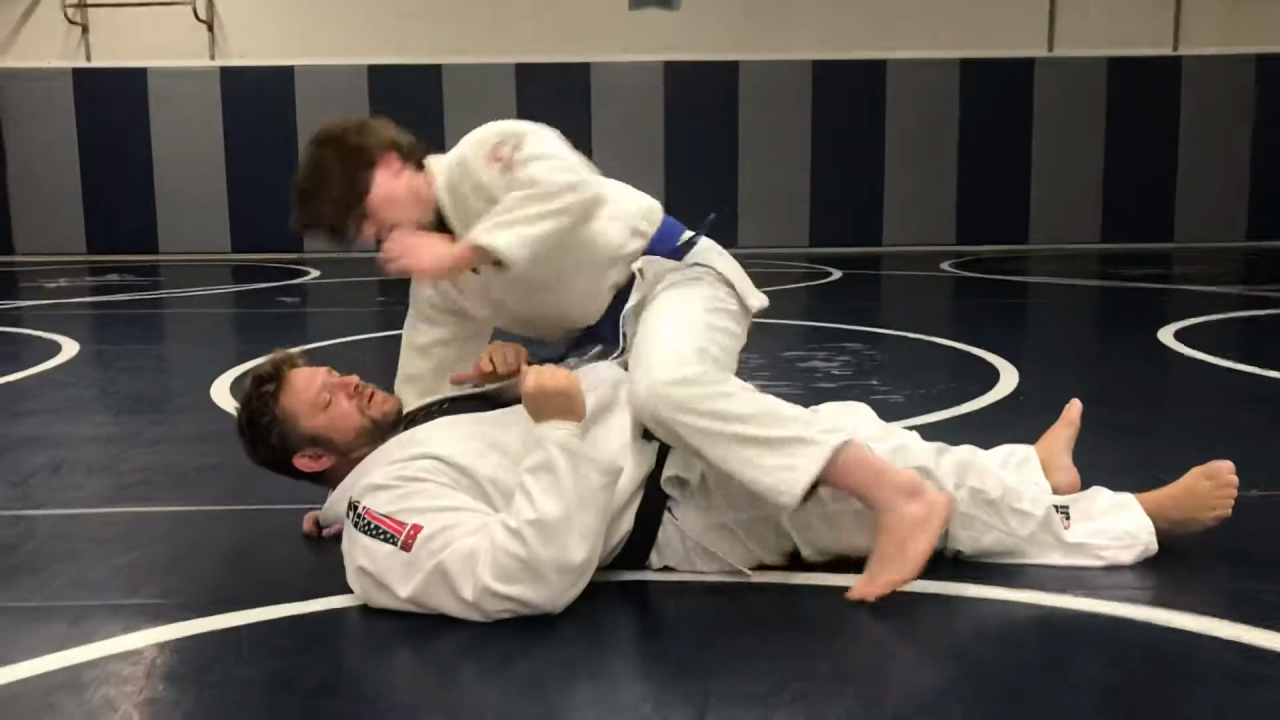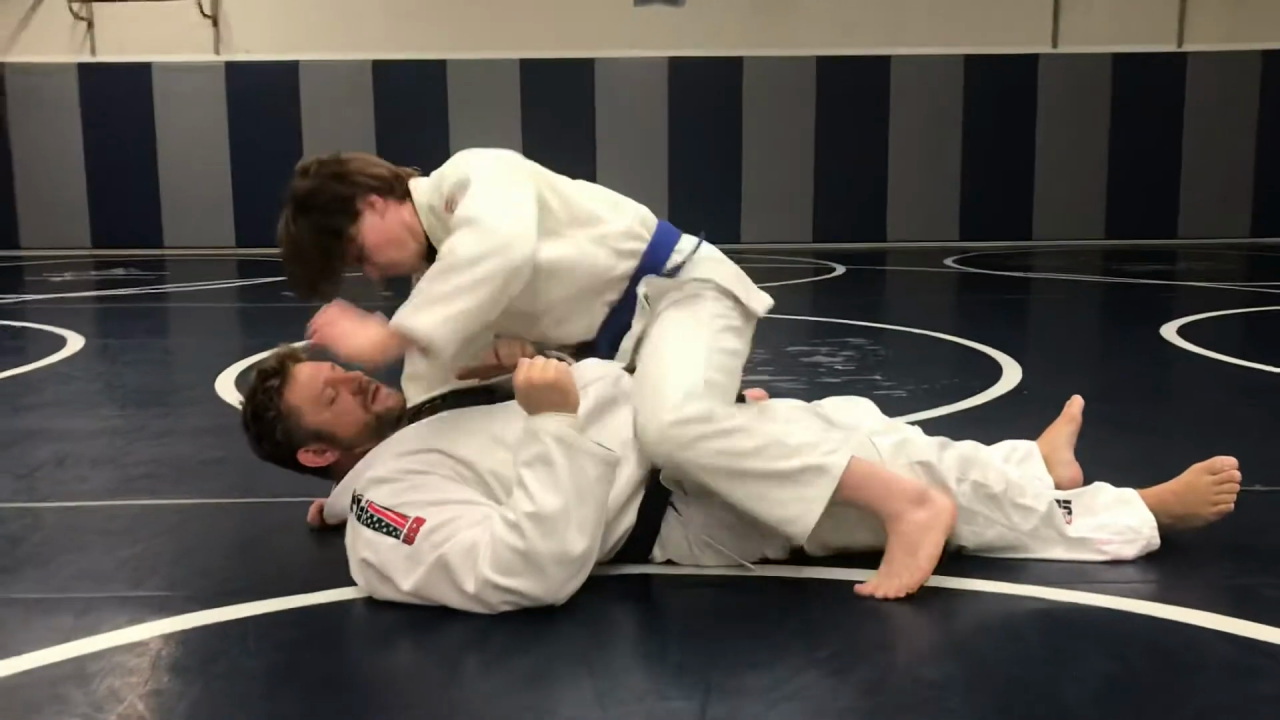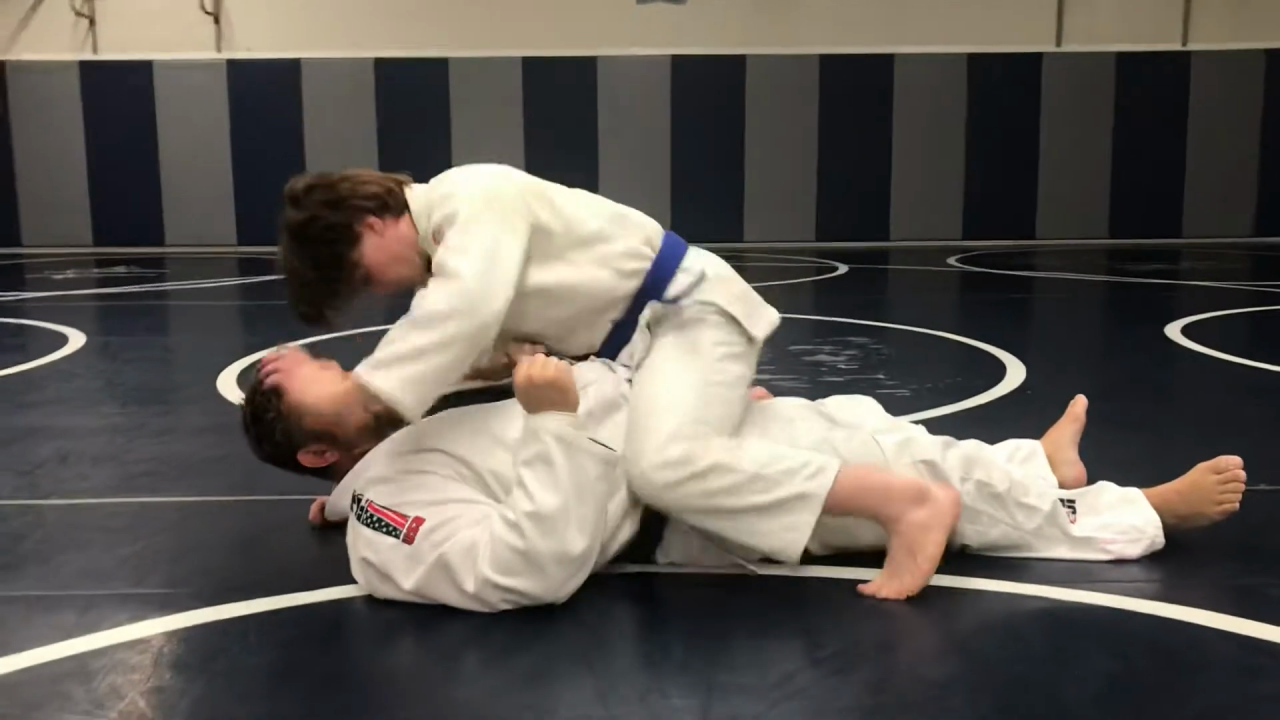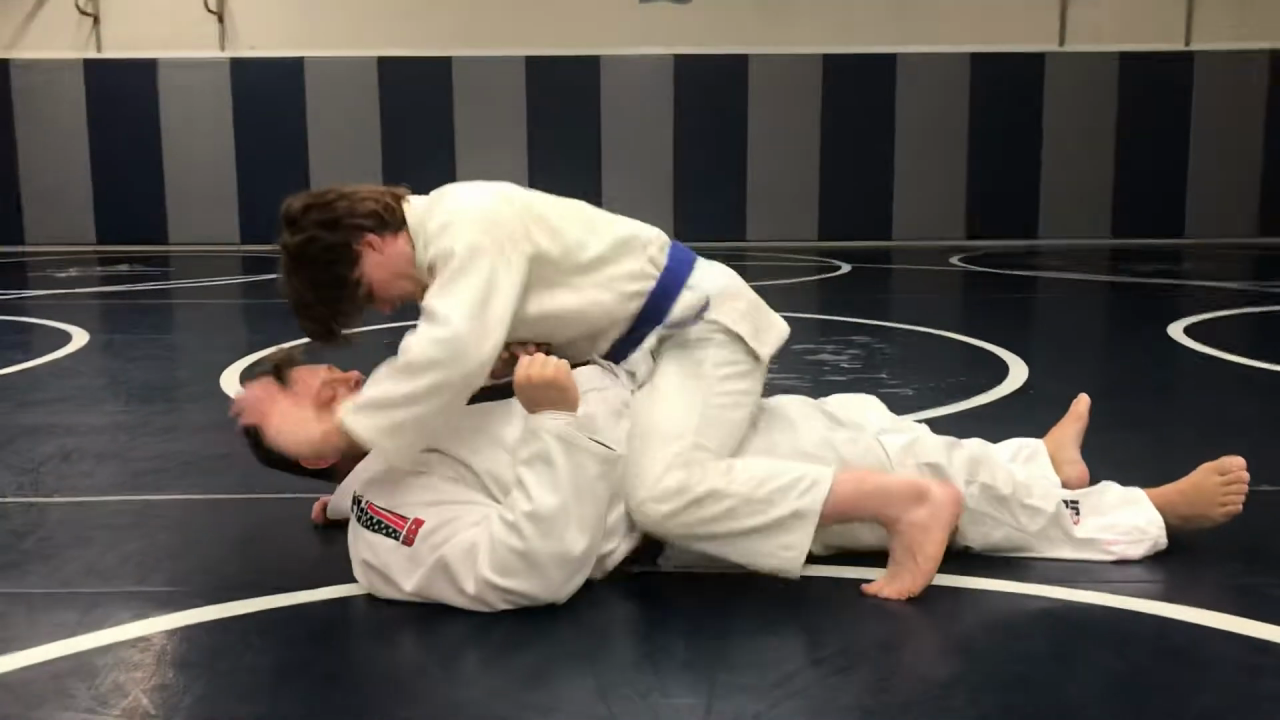
dt=0.1s
person 1, frame 1
left shoulder: (401, 447)
right shoulder: (386, 533)
right elbow: (535, 575)
left wrist: (526, 391)
right wrist: (556, 426)
left hip: (666, 439)
right hip: (688, 511)
left knee: (852, 430)
right knee: (920, 485)
left ankle: (1032, 471)
right ankle: (1141, 517)
person 1, frame 2
left shoulder: (404, 445)
right shoulder: (388, 527)
right elbow: (538, 569)
right wrist: (551, 419)
right hip: (691, 505)
left knee: (857, 423)
right knee: (926, 480)
left ankle: (1037, 466)
right ankle: (1144, 512)
person 1, frame 3
left shoulder: (403, 447)
right shoulder: (389, 526)
right elbow: (537, 567)
right wrist: (551, 418)
right hip: (691, 506)
left knee: (859, 421)
right knee: (929, 478)
left ankle: (1038, 465)
right ankle: (1146, 511)
person 1, frame 4
left shoulder: (405, 448)
right shoulder: (390, 530)
right elbow: (539, 566)
right wrist: (551, 416)
left knee: (863, 419)
right knee: (936, 477)
left ankle: (1044, 464)
right ankle: (1150, 512)
person 2, frame 1
left shoulder: (488, 149)
right shoulder: (445, 275)
left elbow: (567, 190)
right elbow: (426, 386)
left wrist: (454, 256)
left hip: (674, 281)
right hip: (616, 336)
left knee: (666, 389)
left ankle: (900, 495)
person 2, frame 2
left shoulder: (471, 179)
right shoulder: (437, 266)
left elbow: (506, 250)
right elbow: (440, 383)
left wrist: (386, 338)
left hip: (682, 292)
right hip: (622, 335)
left knee: (674, 424)
left ankle: (908, 501)
right ankle: (730, 401)
person 2, frame 3
left shoulder: (470, 197)
right shoulder: (446, 267)
left elbow: (464, 316)
right elbow: (436, 388)
left wrist: (346, 394)
left hip: (688, 307)
right hip: (631, 337)
left knee: (665, 467)
left ankle: (909, 501)
right ankle: (727, 408)
person 2, frame 4
left shoulder: (464, 221)
right shoulder: (445, 247)
left elbow: (450, 356)
right elbow: (446, 368)
left wrist: (323, 434)
left hip: (700, 321)
right hip: (654, 336)
left knee: (664, 494)
left ankle: (909, 503)
right ankle: (724, 414)
